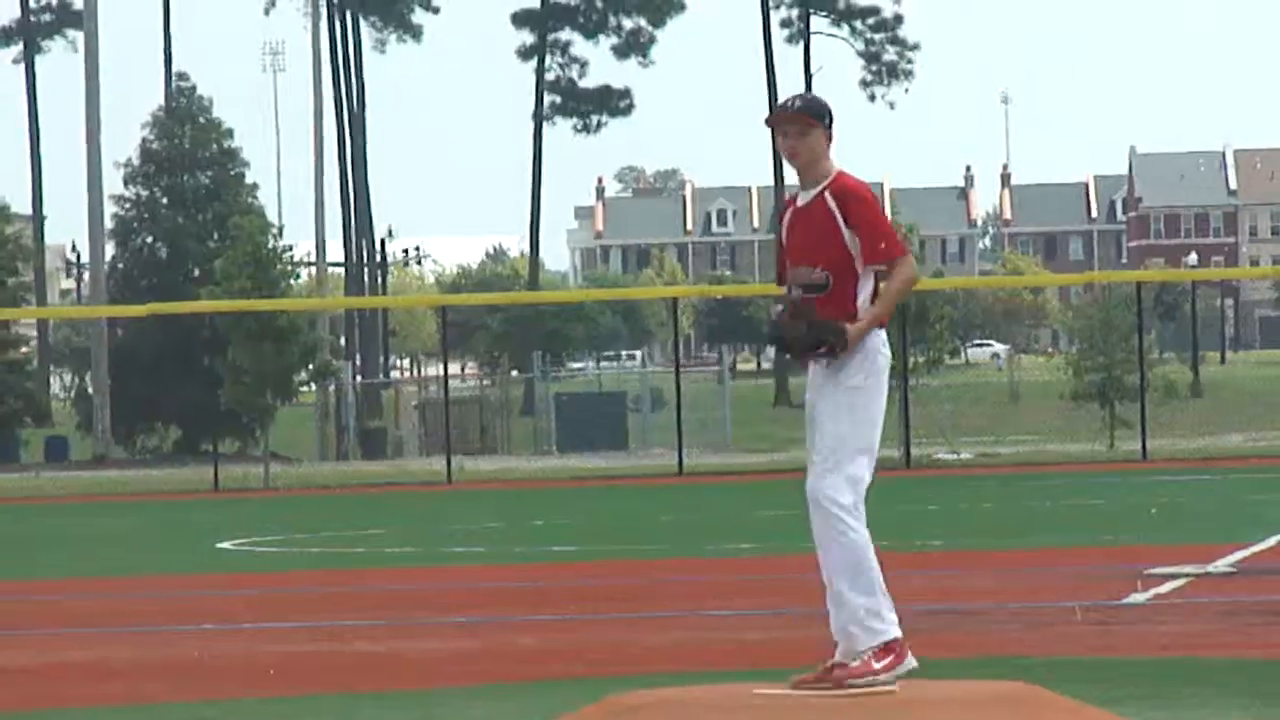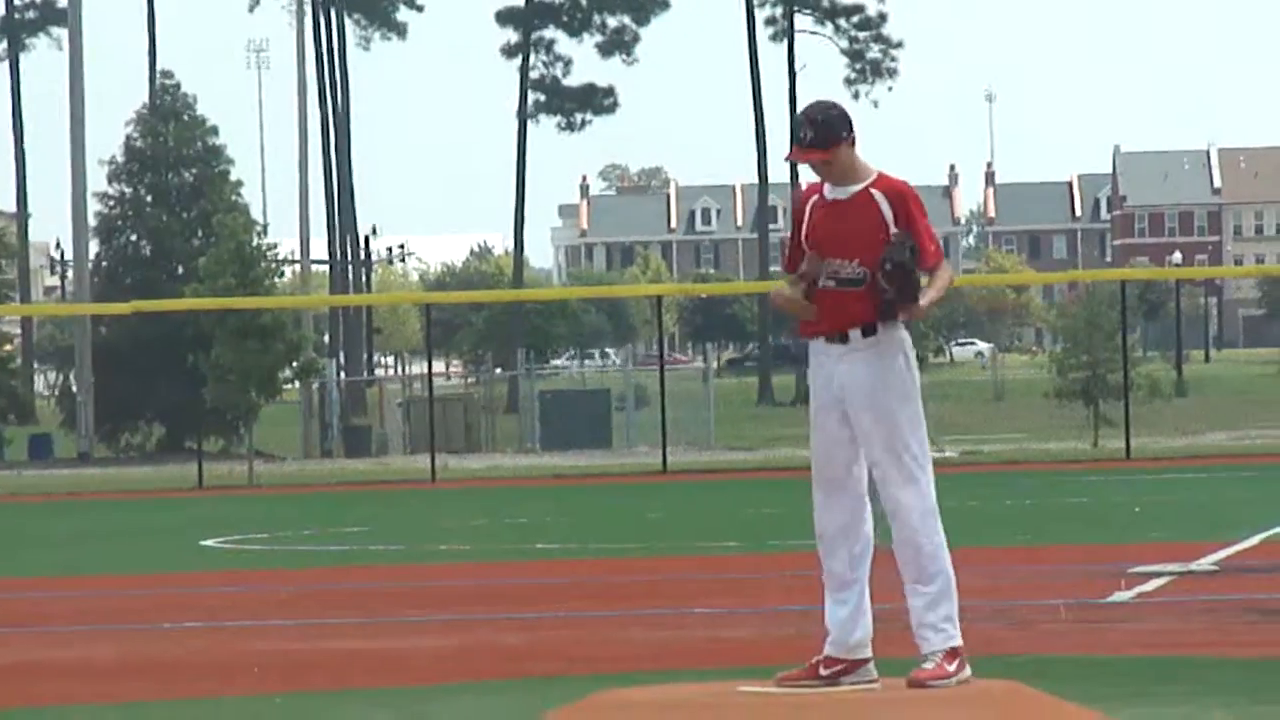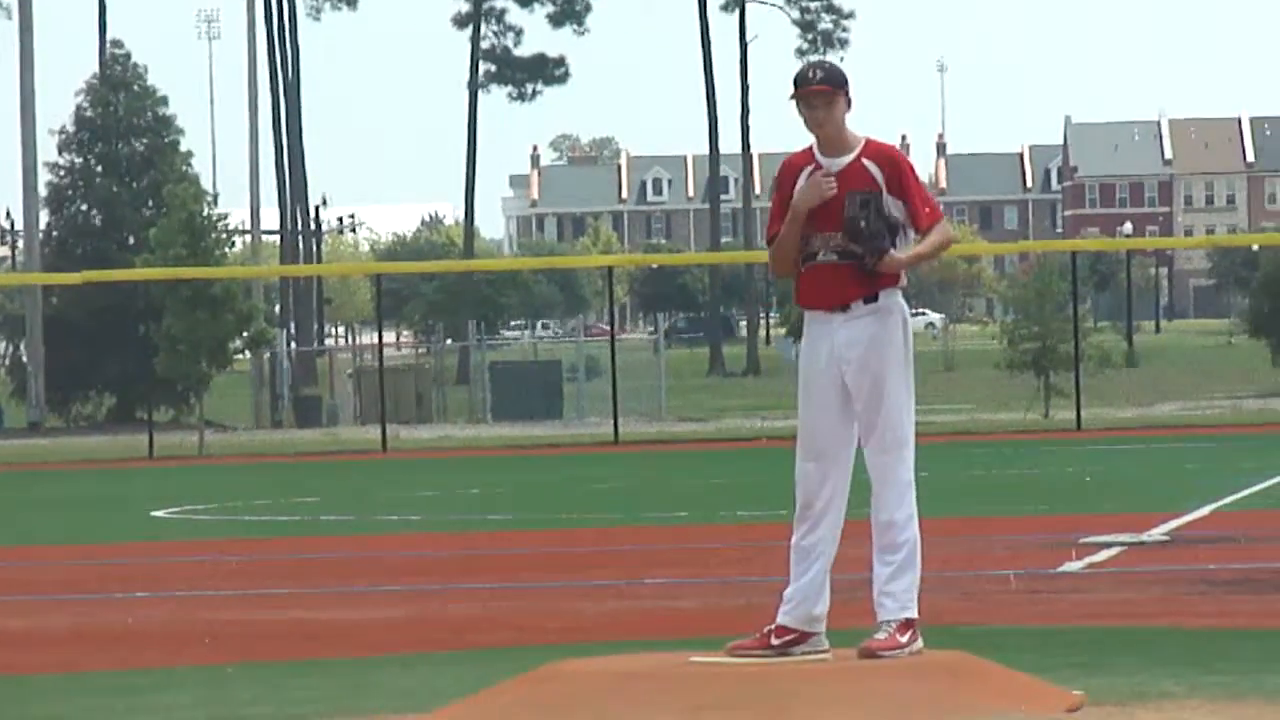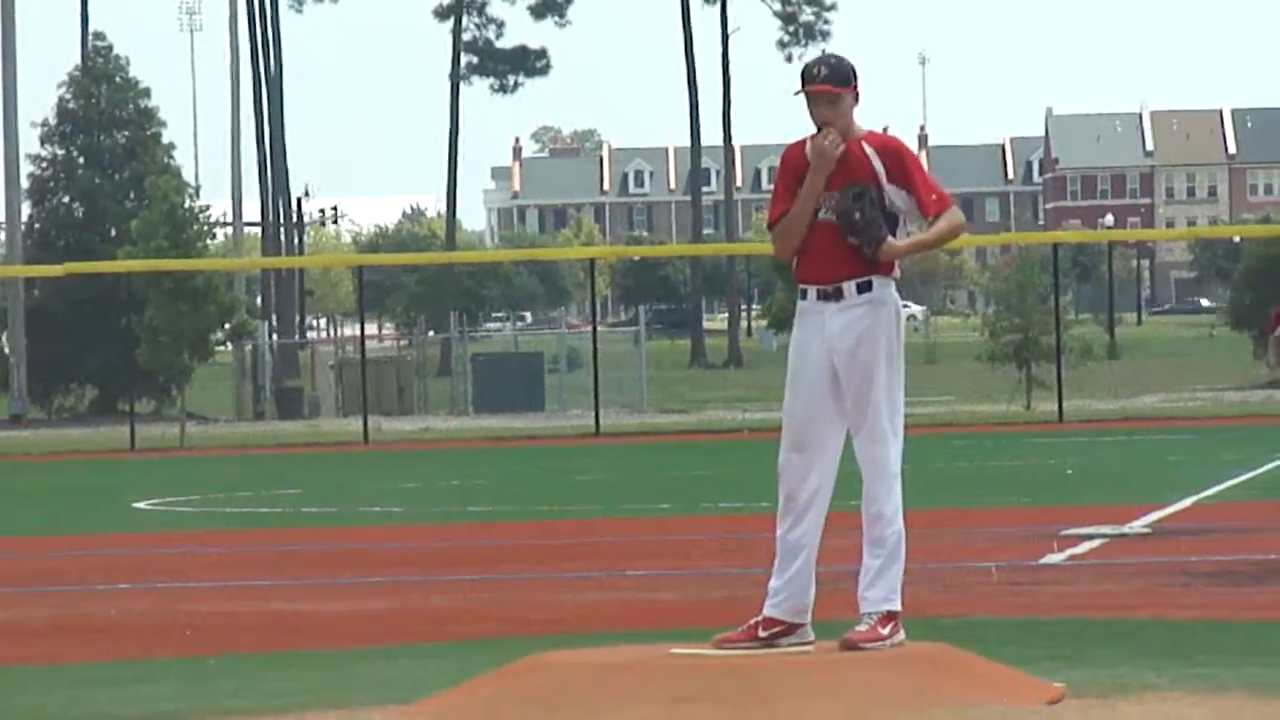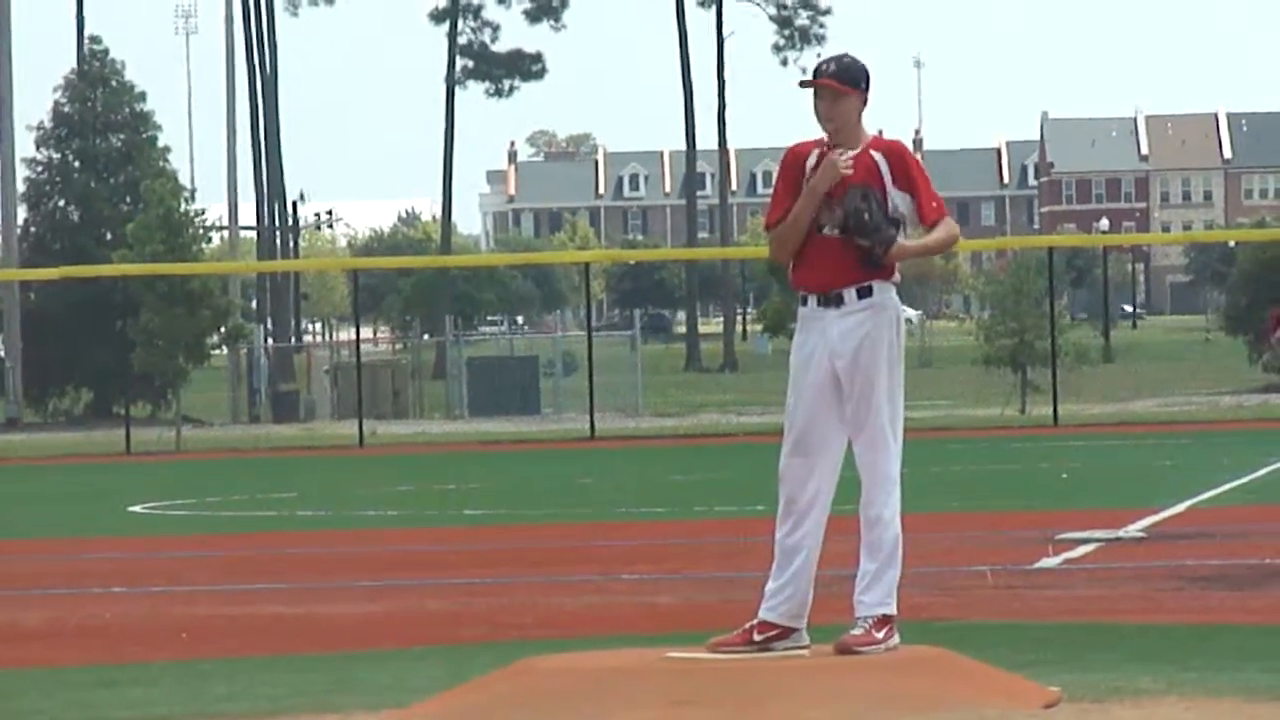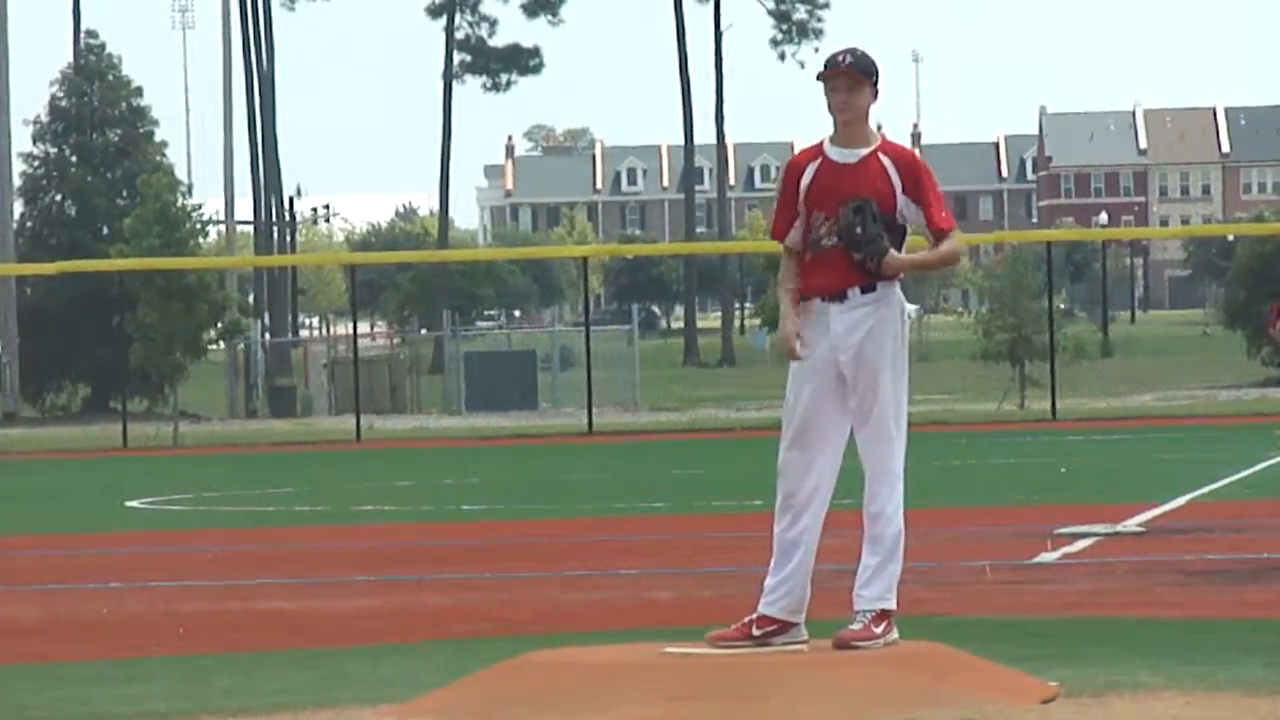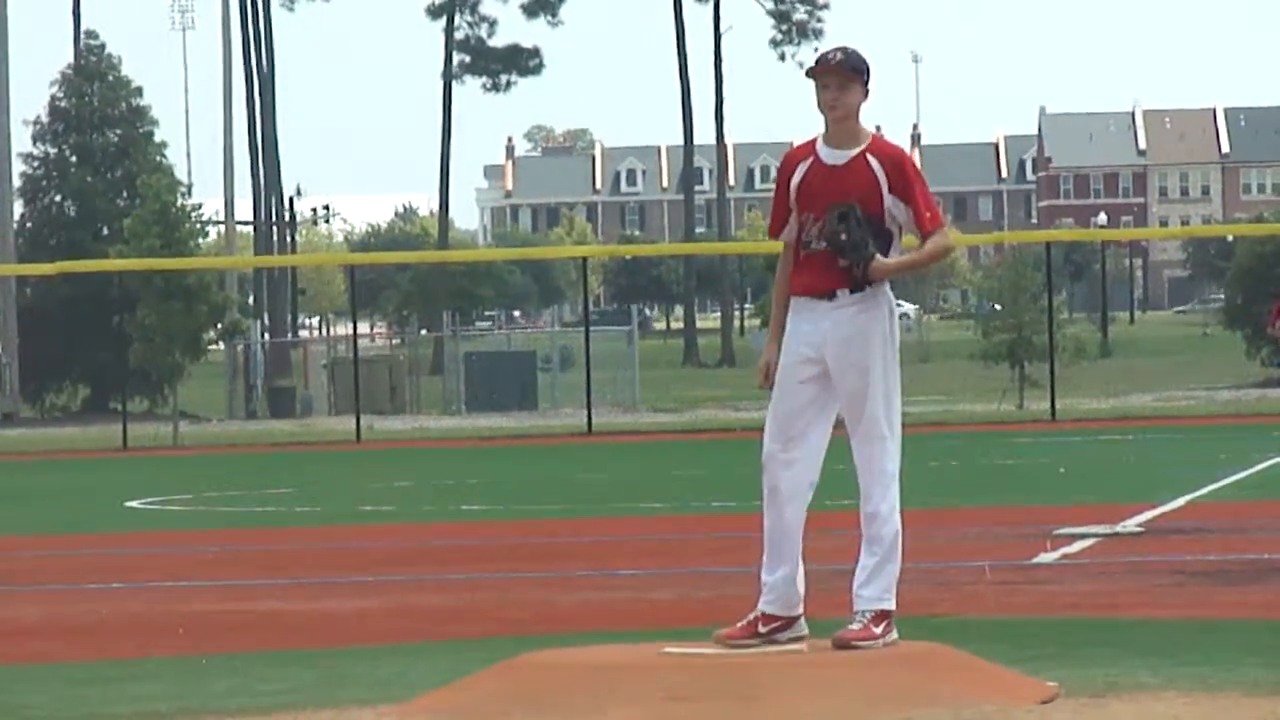
dt=0.4s
person 1, frame 1
left shoulder: (852, 195)
right shoulder: (790, 210)
left elbow: (906, 269)
left wrist: (862, 326)
left hip: (855, 358)
right hip: (818, 360)
left knee: (833, 493)
right knee: (828, 501)
left ankle: (882, 641)
right ankle: (856, 649)
person 1, frame 2
left shoulder: (895, 194)
right shoulder: (808, 202)
left elbow: (940, 266)
left wrist: (924, 300)
right wrist: (783, 293)
left hip: (879, 353)
right hip: (825, 359)
left knee: (908, 498)
right knee: (834, 506)
left ankle: (945, 646)
right ankle: (847, 649)
person 1, frame 3
left shoulder: (885, 161)
right shoulder: (793, 172)
left elbow: (940, 230)
right elbow: (781, 268)
left wrist: (906, 257)
right wrist: (798, 211)
left hip: (876, 321)
right hip: (818, 328)
left knee: (891, 467)
right knee: (817, 475)
left ankle: (900, 617)
right ankle: (800, 620)
person 1, frame 4
left shoulder: (887, 151)
right shoulder: (796, 157)
left elbow: (953, 220)
right elbow: (782, 248)
left wrist: (903, 245)
right wrist: (817, 173)
left hip: (869, 310)
right hip: (811, 315)
left knee: (878, 457)
right knee: (800, 463)
left ankle: (883, 609)
right ankle: (786, 611)
person 1, frame 5
left shoulder: (891, 156)
right shoulder: (799, 161)
left elbow: (947, 229)
right elbow: (778, 251)
left wrist: (908, 247)
right wrist: (817, 188)
left hip: (869, 315)
right hip: (812, 320)
left knee: (878, 462)
right knee: (802, 468)
left ankle: (878, 614)
right ankle: (781, 616)
person 1, frame 6
left shoulder: (901, 163)
right shoulder: (802, 167)
left elbow: (951, 246)
right elbow: (789, 257)
left wrist: (905, 260)
right wrist: (787, 313)
left hip: (875, 315)
right hip: (817, 322)
left knee: (882, 461)
right knee: (800, 466)
left ankle: (877, 609)
right ankle: (780, 610)
person 1, frame 7
left shoulder: (890, 161)
right shoulder: (795, 164)
left elbow: (941, 240)
right elbow: (788, 255)
left wrist: (894, 263)
right wrist: (772, 340)
left hip: (863, 316)
right hip: (805, 319)
left knee: (876, 462)
right knee: (783, 461)
left ankle: (876, 609)
right ankle: (779, 607)
